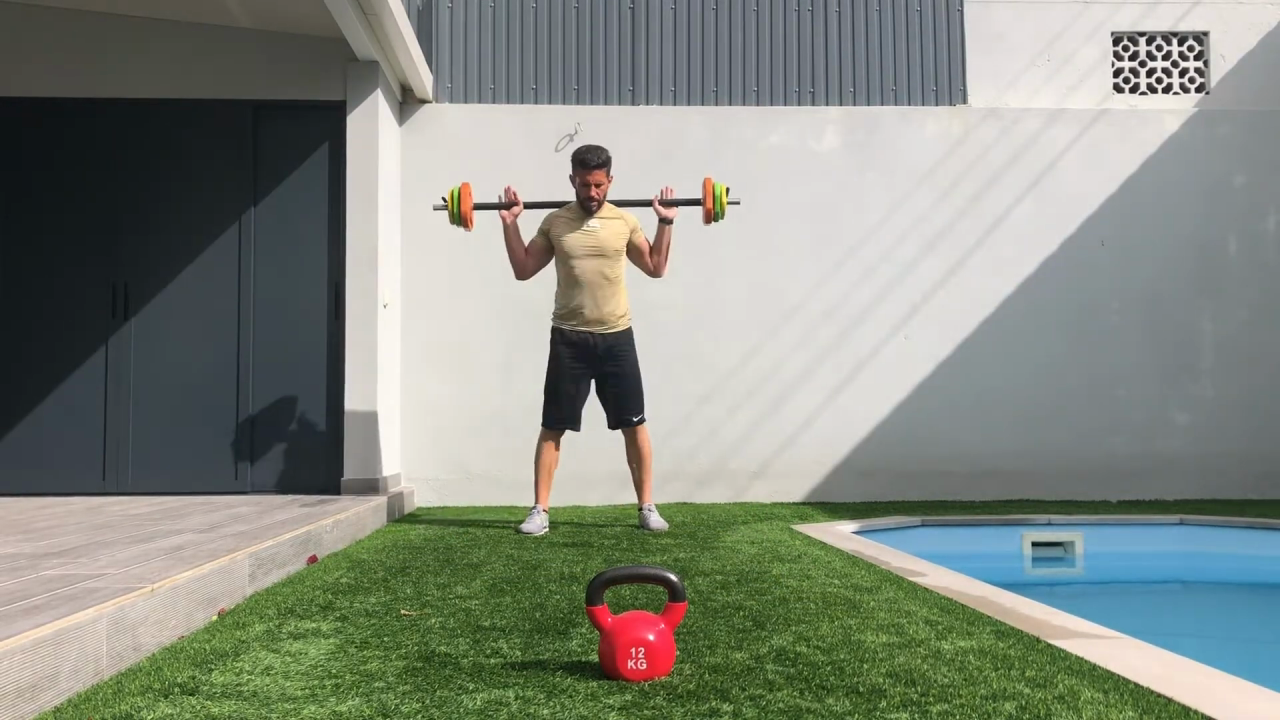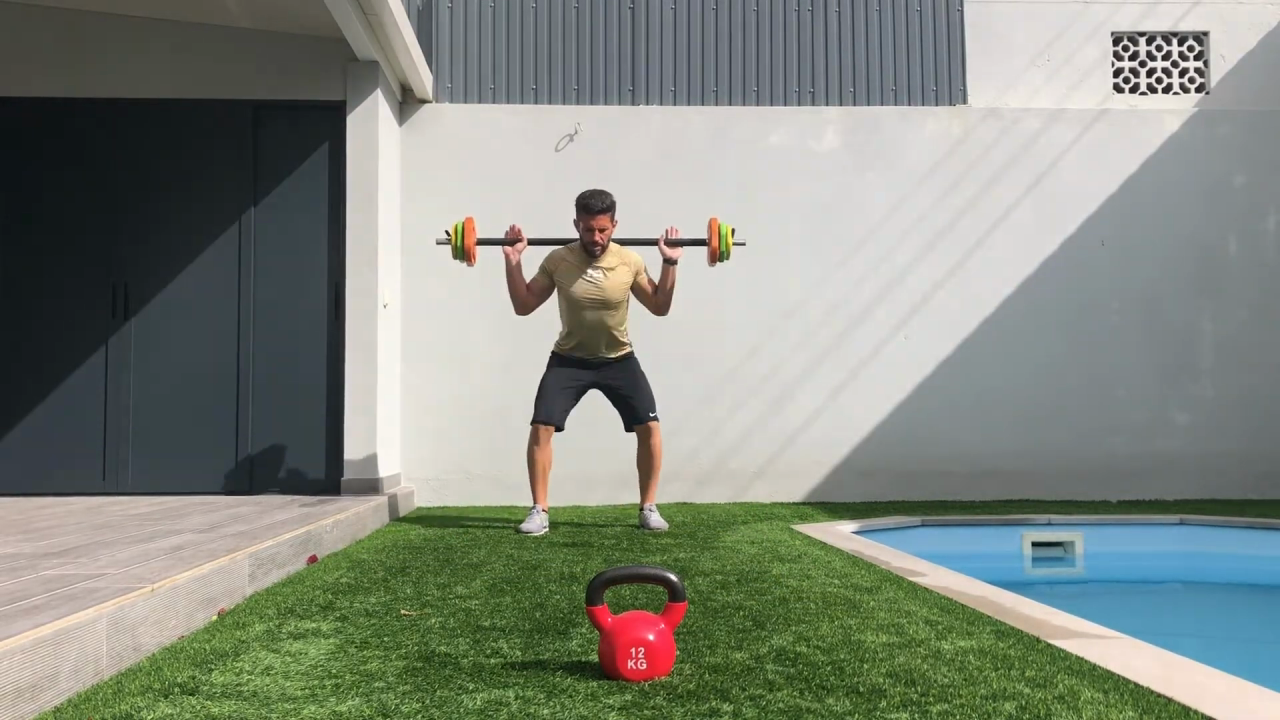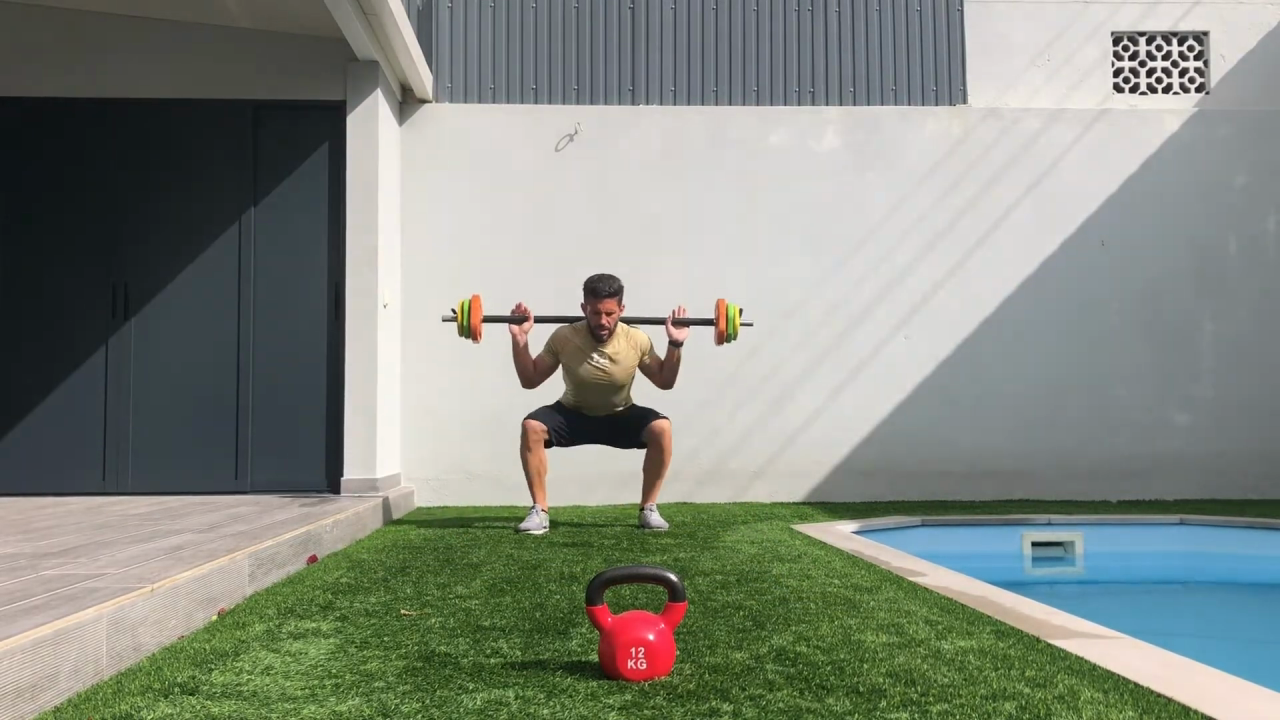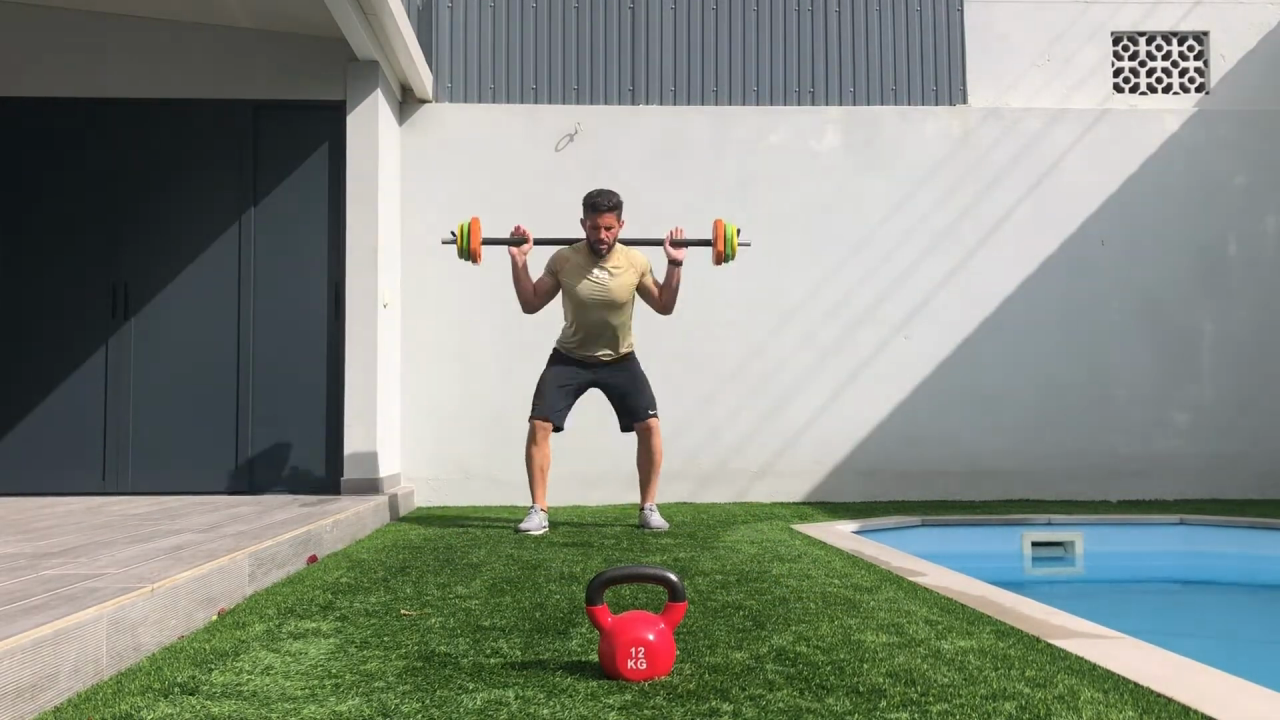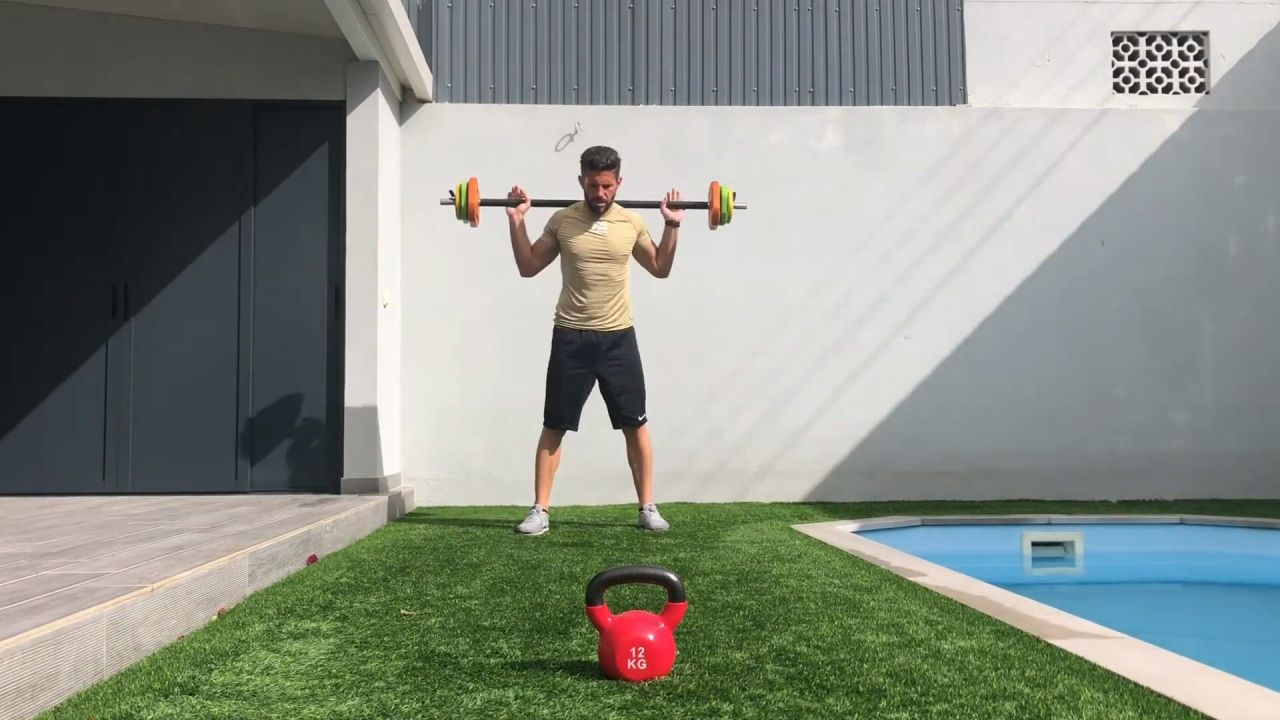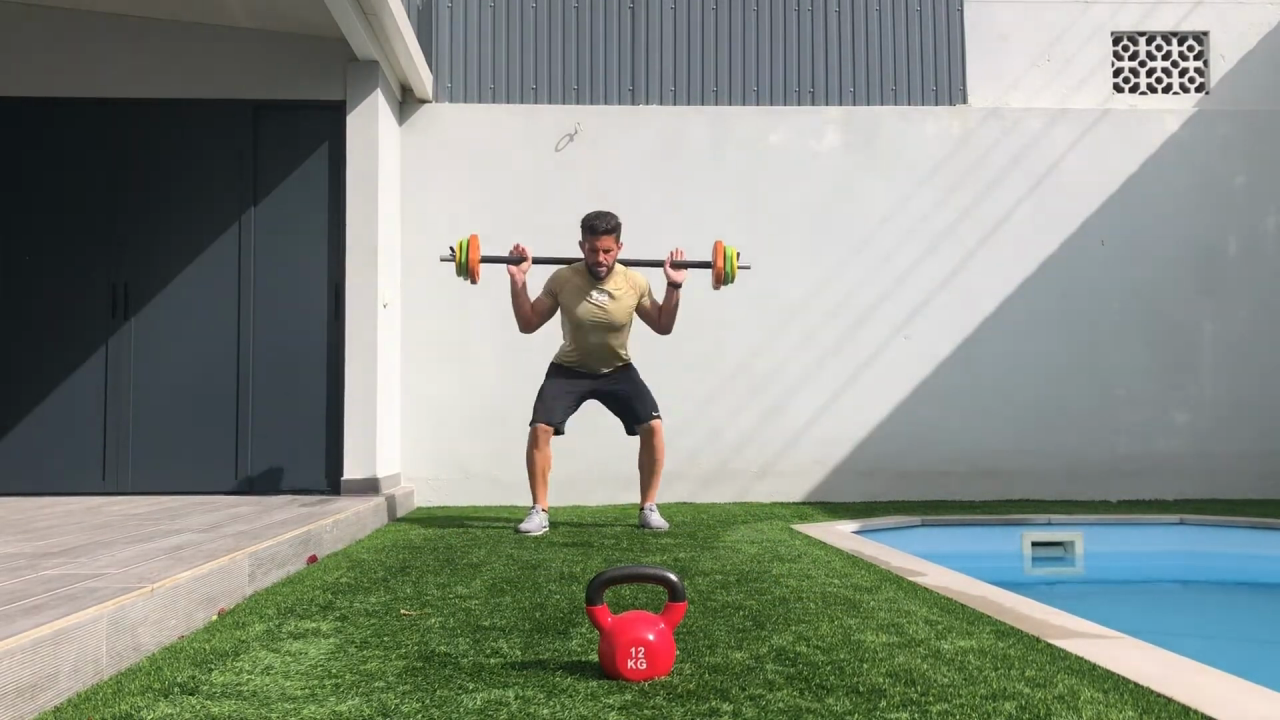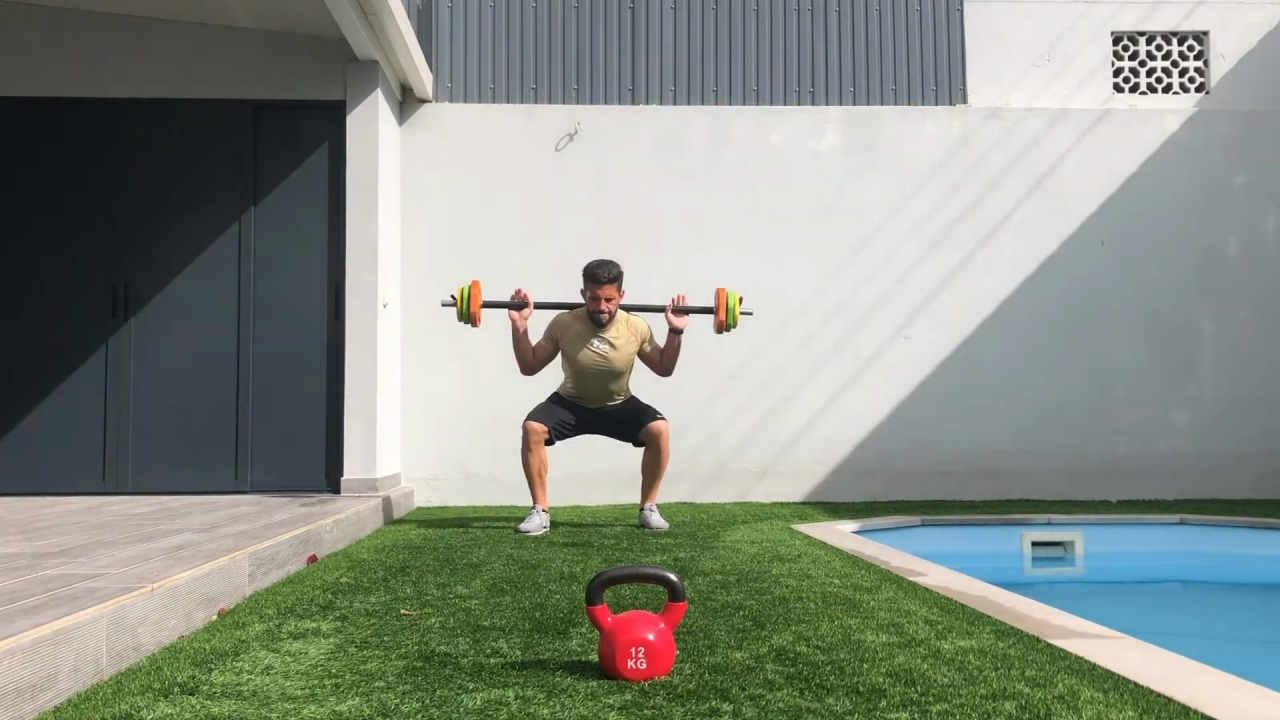
dt=0.2s
person 1, frame 1
left shoulder: (625, 221)
right shoulder: (555, 221)
left elbow: (656, 268)
right elbow: (523, 270)
left wrist: (665, 222)
right wrist: (510, 224)
left hip: (617, 339)
right hip: (569, 339)
left knee: (634, 425)
right knee: (553, 429)
left ankle: (647, 508)
right ankle: (540, 510)
person 1, frame 2
left shoulder: (629, 261)
right shoulder: (558, 261)
left elbow: (659, 307)
right elbow: (523, 306)
left wrist: (669, 263)
right wrist: (513, 263)
left hip: (618, 358)
right hip: (570, 360)
left knee: (649, 427)
right knee: (541, 427)
left ankle: (649, 508)
right ankle: (540, 510)
person 1, frame 3
left shoulder: (636, 341)
right shoulder: (564, 338)
left elbow: (665, 381)
right elbow: (529, 380)
left wrist: (675, 346)
right wrist: (520, 342)
left hip: (620, 415)
right hip: (572, 414)
left knee: (661, 430)
right knee: (532, 428)
left ankle: (648, 509)
right ankle: (539, 512)
person 1, frame 4
left shoulder: (636, 261)
right shoulder: (564, 259)
left elbow: (664, 306)
right elbow: (531, 304)
left wrist: (674, 266)
right wrist: (519, 263)
left hip: (619, 359)
right hip: (570, 359)
left knee: (649, 425)
right knee: (540, 424)
left ankle: (648, 508)
right ankle: (539, 510)
person 1, frame 5
left shoulder: (632, 222)
right shoulder: (562, 220)
left elbow: (660, 269)
right elbow: (528, 268)
left wrist: (672, 226)
right wrist: (517, 222)
left hip: (618, 338)
right hip: (570, 337)
left knee: (635, 425)
right knee: (554, 428)
left ankle: (647, 508)
right ankle: (540, 510)
person 1, frame 6
left shoulder: (634, 283)
right shoulder: (562, 280)
left elbow: (662, 326)
right elbow: (527, 324)
left wrist: (674, 287)
right wrist: (518, 283)
left hip: (617, 371)
right hip: (570, 370)
left knee: (653, 426)
right knee: (541, 429)
left ankle: (649, 508)
right ankle: (539, 511)
person 1, frame 7
left shoulder: (636, 328)
right shoulder: (563, 323)
left elbow: (664, 368)
right elbow: (529, 366)
left wrist: (676, 331)
right wrist: (518, 326)
left hip: (619, 405)
right hip: (571, 404)
left knee: (659, 430)
right knee: (533, 429)
left ankle: (648, 509)
right ankle: (540, 513)
